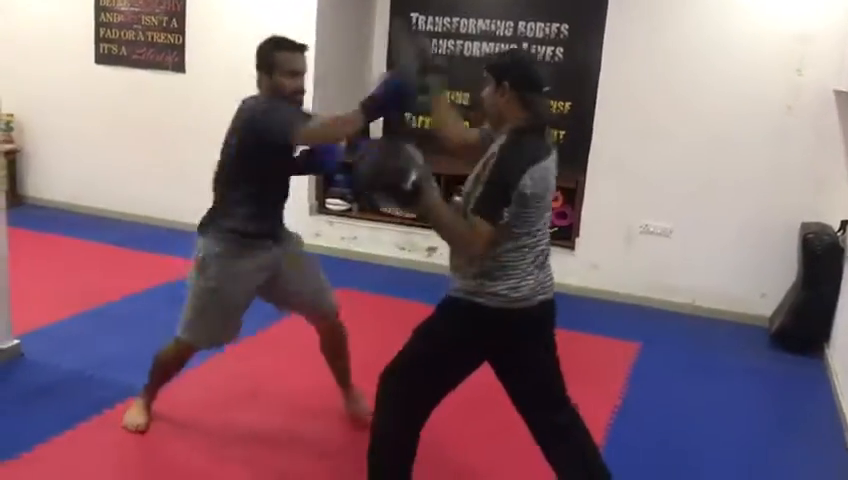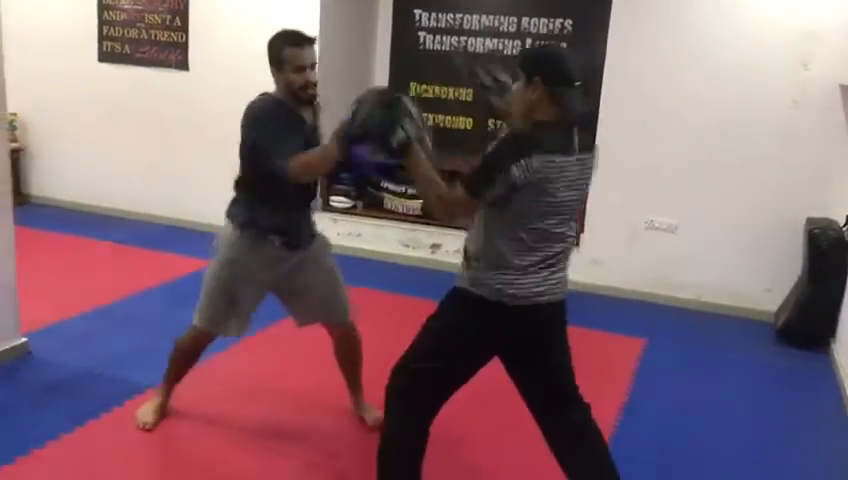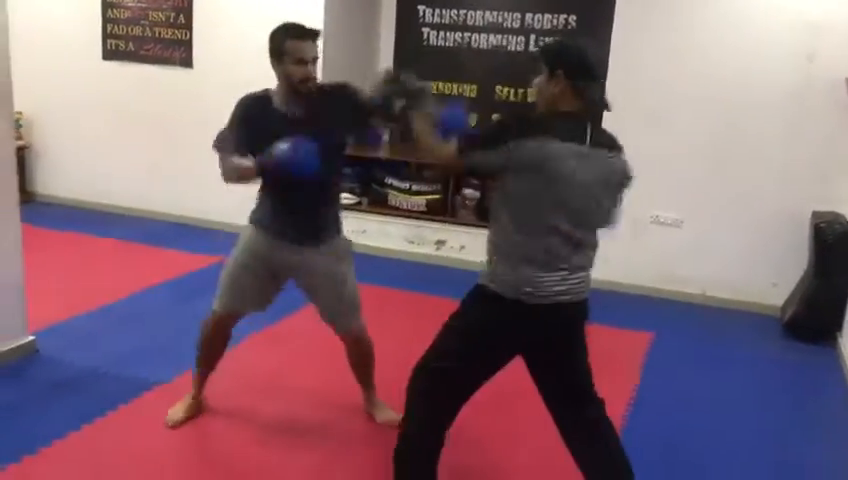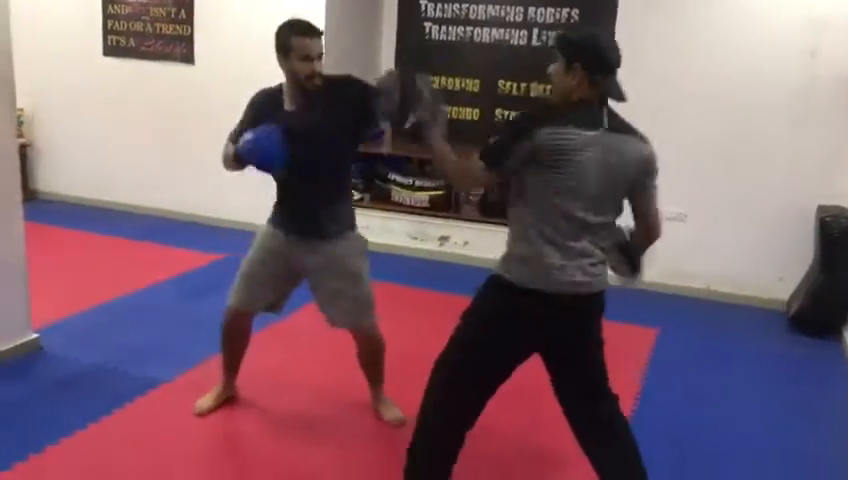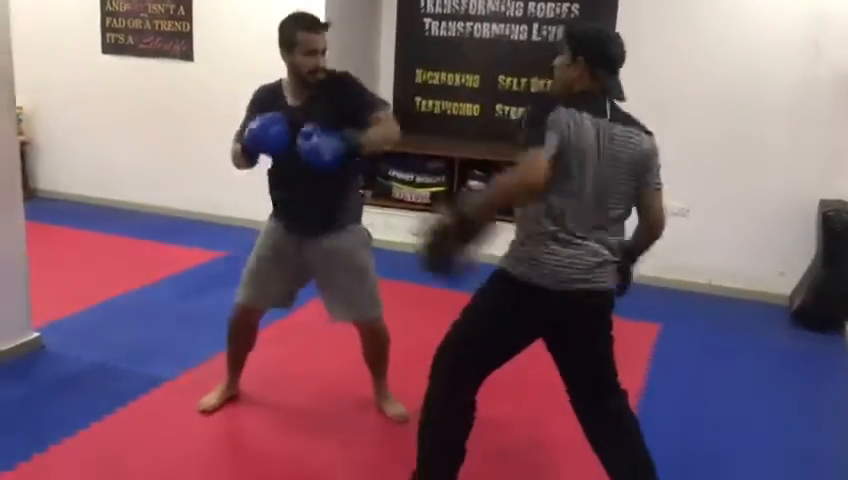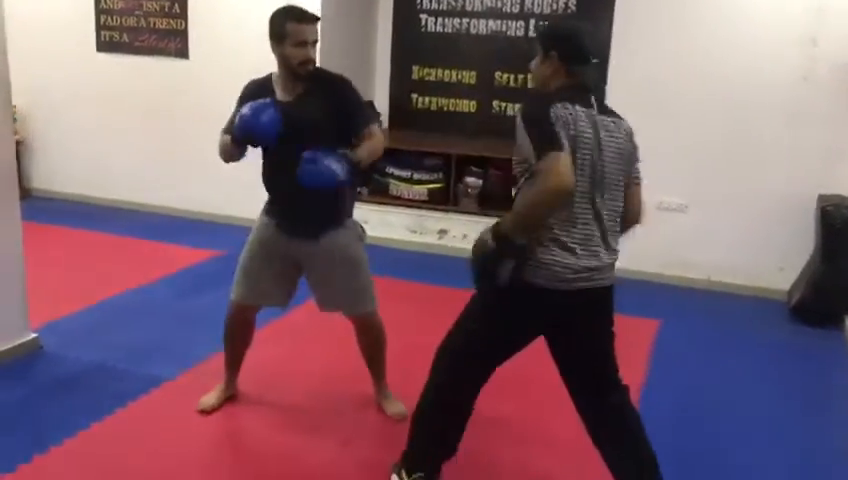
dt=0.1s
person 1, frame 1
left shoulder: (511, 159)
right shoulder: (531, 141)
left elbow: (471, 242)
right elbow: (460, 138)
left wrist: (420, 186)
right wrist: (431, 88)
left hip: (483, 307)
right hip: (533, 305)
left knee: (401, 392)
right knee: (552, 411)
person 1, frame 2
left shoulder: (518, 148)
right shoulder: (581, 153)
left elbow: (448, 206)
left wrist: (411, 149)
left hip: (485, 301)
right hip: (545, 304)
left knee: (410, 389)
right knee: (564, 410)
person 1, frame 3
left shoulder: (524, 134)
right shoulder: (613, 157)
left elbow: (441, 155)
left wrist: (415, 109)
left hip: (507, 299)
right hip: (568, 303)
left knee: (431, 389)
right knee: (580, 408)
person 1, frame 4
left shoulder: (540, 124)
right shoulder: (638, 147)
left elbow: (469, 176)
right elbow: (649, 227)
left wrist: (432, 130)
right wrist: (626, 248)
left hip: (523, 287)
right hip: (584, 294)
left knee: (453, 384)
right knee: (593, 403)
person 1, frame 5
left shoulder: (555, 113)
right shoulder: (641, 139)
left elbow: (530, 179)
right elbow: (654, 223)
left wrist: (463, 215)
right wrist: (624, 258)
left hip: (528, 282)
right hip: (593, 290)
left knee: (453, 371)
right knee: (603, 400)
person 1, frame 6
left shoulder: (545, 110)
right shoulder: (620, 127)
left elbow: (558, 182)
right elbow: (633, 213)
left wrist: (503, 231)
left hip: (532, 280)
right hip: (594, 286)
left knee: (456, 369)
right knee: (604, 396)
person 2, frame 1
left shoulder: (288, 114)
right shoulder: (258, 112)
right elbow: (312, 134)
left wrist: (310, 162)
right wrist: (374, 105)
left hip: (274, 240)
right hip: (230, 248)
left knee: (329, 319)
right knee: (189, 341)
left ankle: (351, 396)
right ankle: (145, 399)
person 2, frame 2
left shoulder: (306, 107)
right shoulder: (265, 113)
right elbow: (299, 168)
left hip: (300, 239)
right hip: (250, 238)
left knee: (343, 326)
right knee: (205, 329)
left ankle: (358, 400)
right ankle: (162, 396)
person 2, frame 3
left shoulder: (336, 99)
right shoulder: (254, 108)
right elbow: (229, 168)
right wrist: (264, 164)
left hip: (321, 237)
right hip: (268, 233)
left knee: (353, 330)
right knee: (221, 316)
left ankle: (371, 399)
right ankle: (195, 394)
person 2, frame 4
left shoulder: (343, 92)
right shoulder: (264, 104)
right elbow: (229, 159)
right wrist: (243, 152)
left hip: (334, 236)
right hip: (282, 230)
left knee: (364, 328)
right knee: (237, 312)
left ankle: (379, 395)
right ankle: (227, 385)
person 2, frame 5
left shoulder: (342, 88)
right shoulder: (266, 99)
left elbow: (389, 129)
right elbow: (239, 158)
left wrist: (348, 141)
right wrist: (251, 146)
left hip: (339, 230)
right hip: (285, 225)
left knee: (370, 321)
right knee: (244, 310)
left ankle: (382, 391)
right ankle: (231, 384)
person 2, frame 6
left shoulder: (335, 88)
right shoulder: (257, 92)
left elbow: (375, 139)
right elbow: (226, 152)
left wrist: (346, 166)
right wrist: (238, 137)
left hip: (333, 226)
right hip: (278, 222)
left knee: (364, 314)
right knee: (240, 307)
left ankle: (382, 389)
right ankle: (229, 383)
